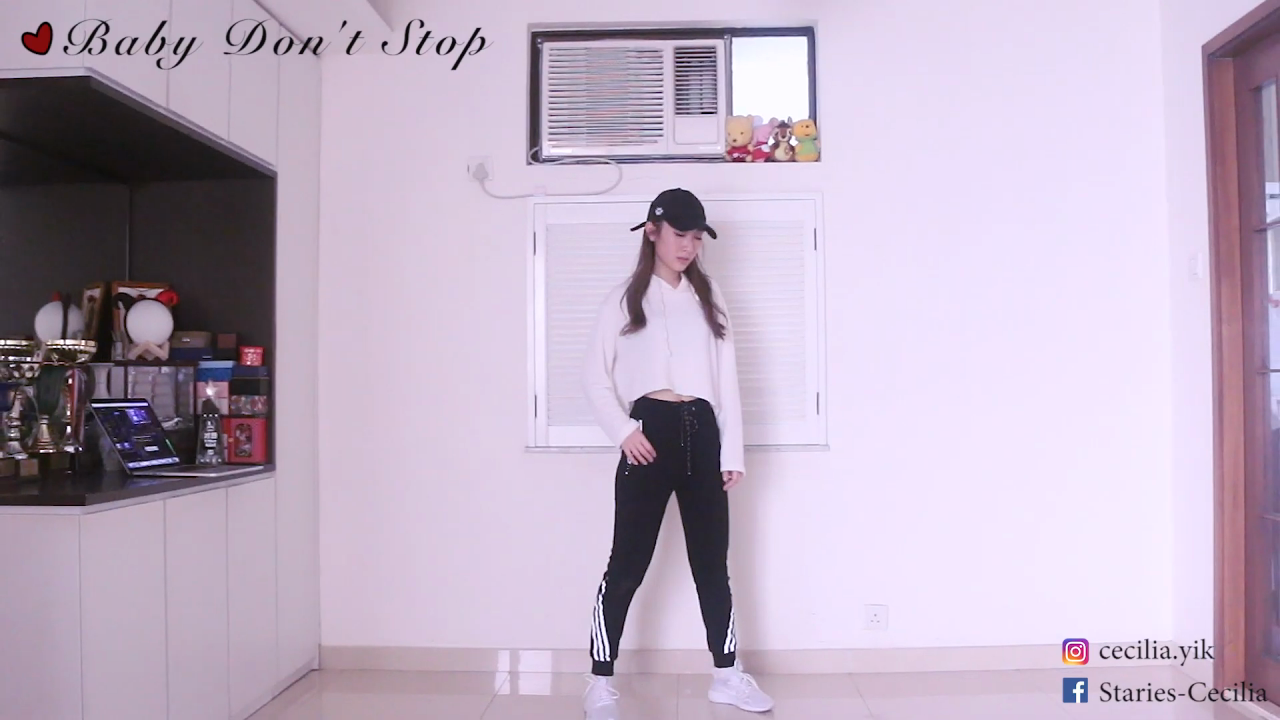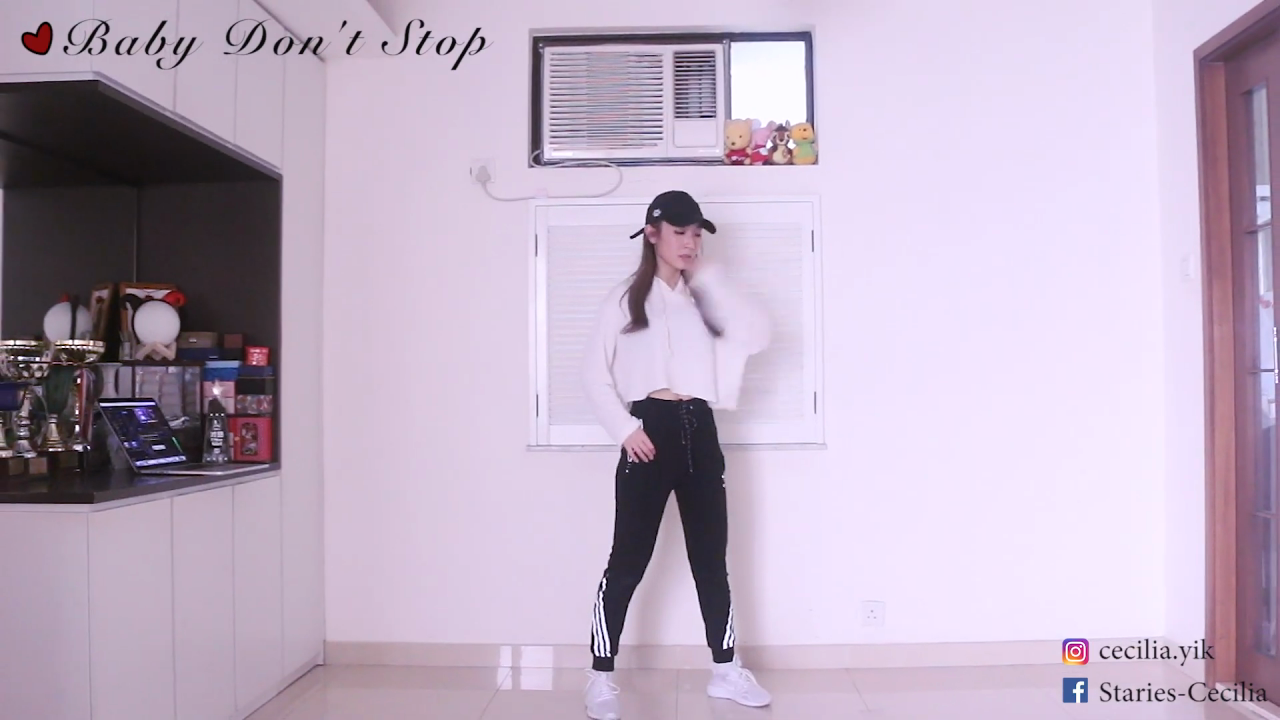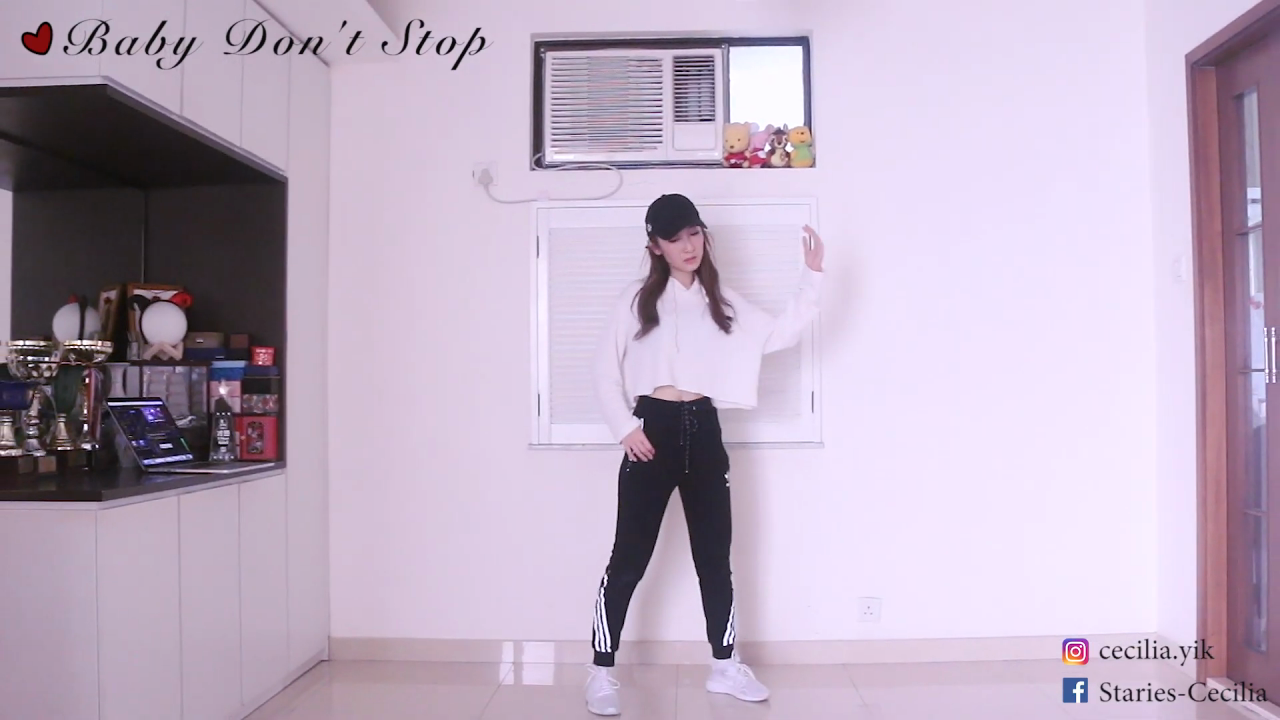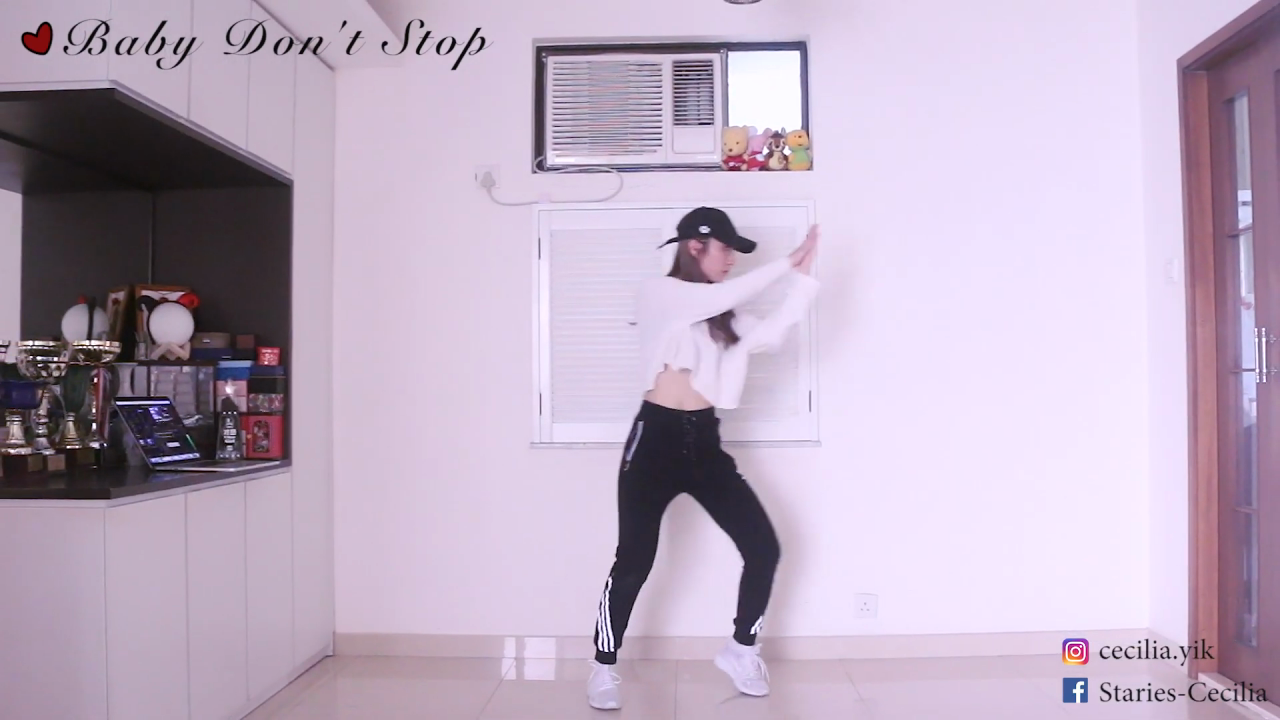
dt=1s
person 1, frame 1
left shoulder: (708, 296)
right shoulder: (625, 298)
left elbow: (725, 376)
right elbow: (595, 375)
left wrist: (733, 449)
right wrist: (623, 430)
left hip: (701, 432)
right hip: (650, 431)
left knee: (712, 561)
right knee: (627, 563)
left ankle: (726, 674)
person 1, frame 2
left shoulder: (705, 298)
right shoulder: (625, 299)
left elbow: (756, 337)
right elbow: (595, 372)
left wrist: (712, 282)
right wrist: (624, 428)
left hip: (700, 431)
right hip: (650, 430)
left knee: (711, 559)
right knee: (628, 561)
left ankle: (725, 669)
right ankle: (601, 676)
person 1, frame 3
left shoulder: (723, 301)
right shoulder: (636, 299)
left elbow: (780, 334)
right elbow: (605, 368)
left wrist: (812, 275)
right wrist: (624, 426)
left hip: (703, 433)
right hip: (653, 430)
left knee: (714, 558)
right knee: (629, 559)
left ankle: (725, 665)
right ankle: (602, 671)
person 1, frame 4
left shoulder: (723, 310)
right shoulder: (660, 292)
left elbow: (767, 335)
right elbow: (720, 295)
left wrist: (802, 278)
right wrist: (782, 266)
left hip: (704, 439)
right hip: (655, 435)
left knee: (764, 547)
right knee: (634, 560)
left ankle: (742, 650)
right ankle: (604, 668)
